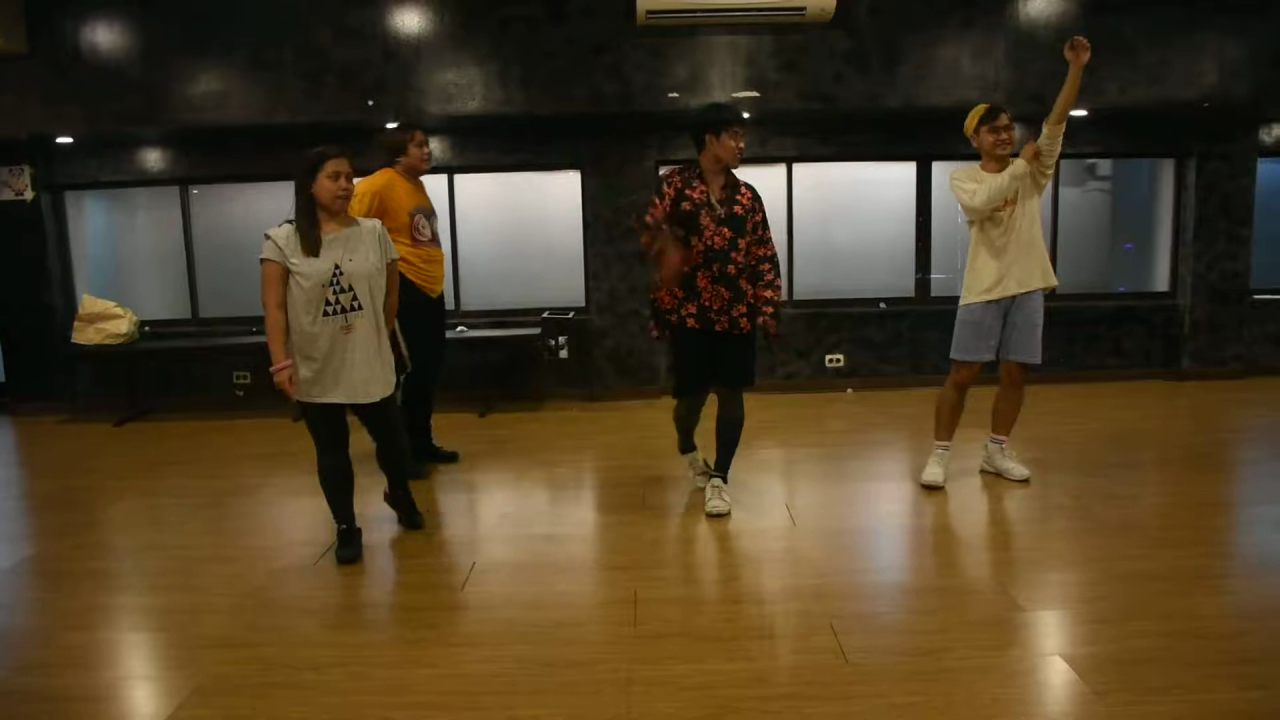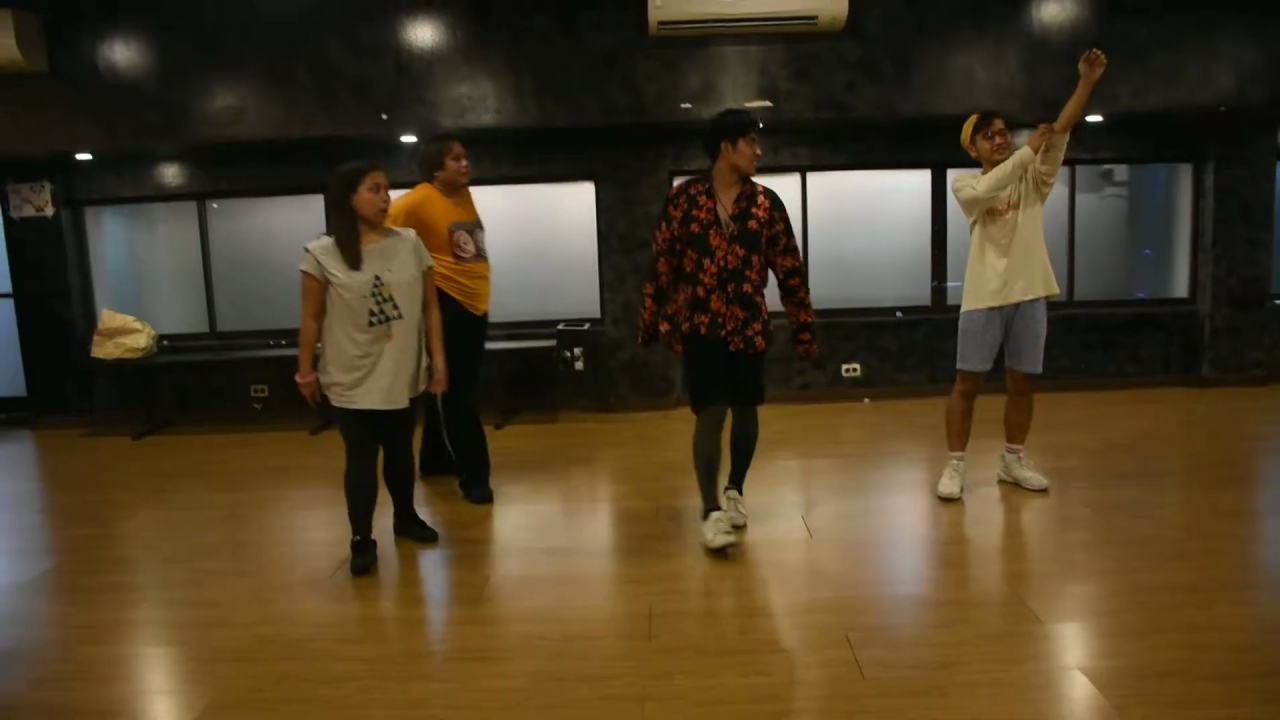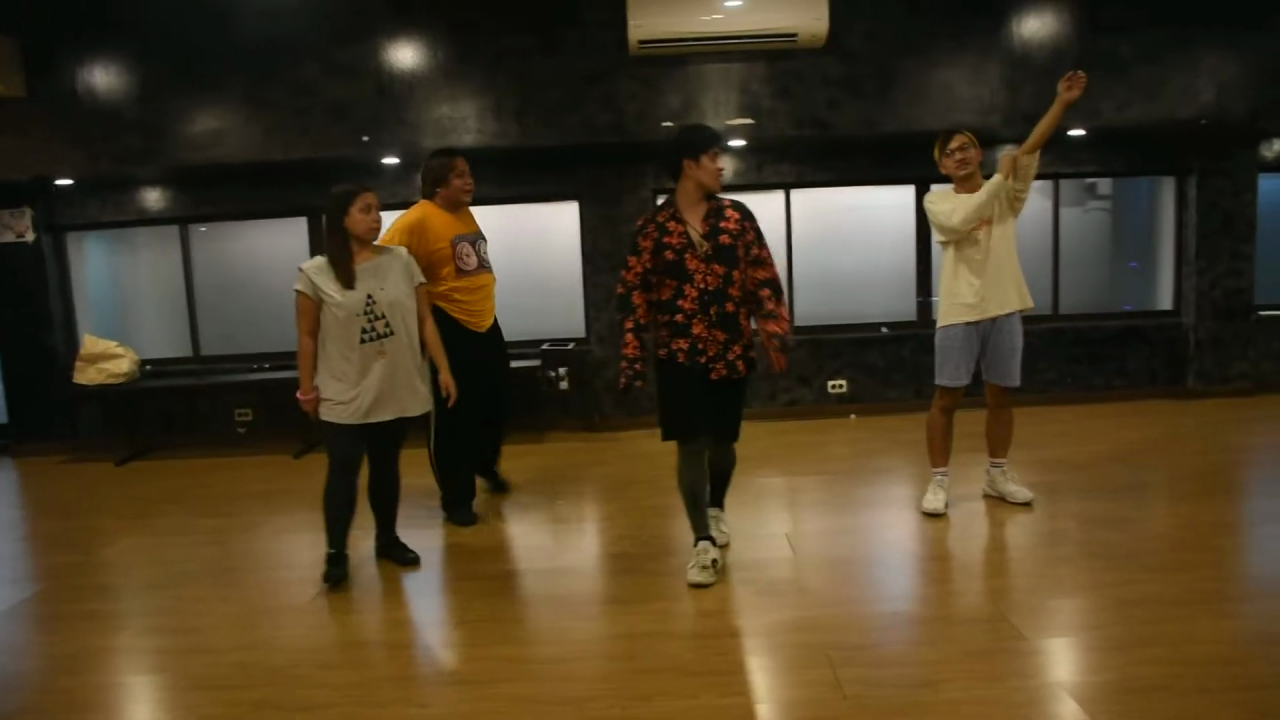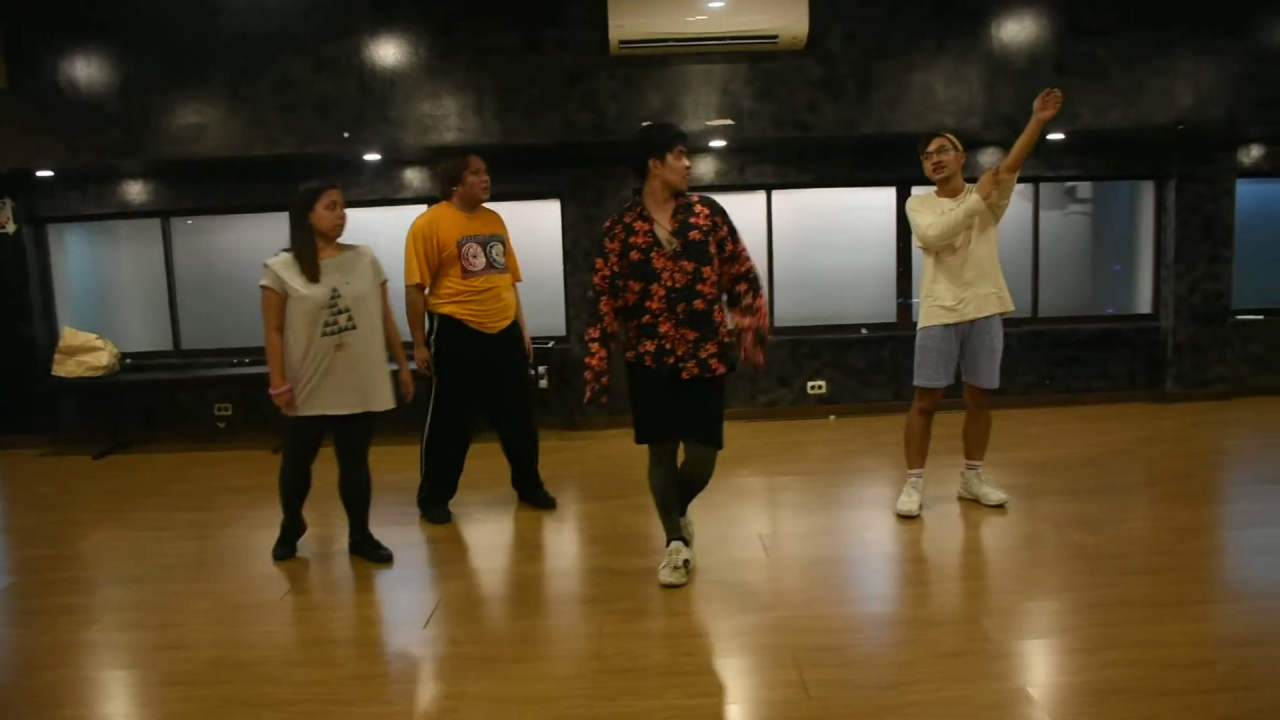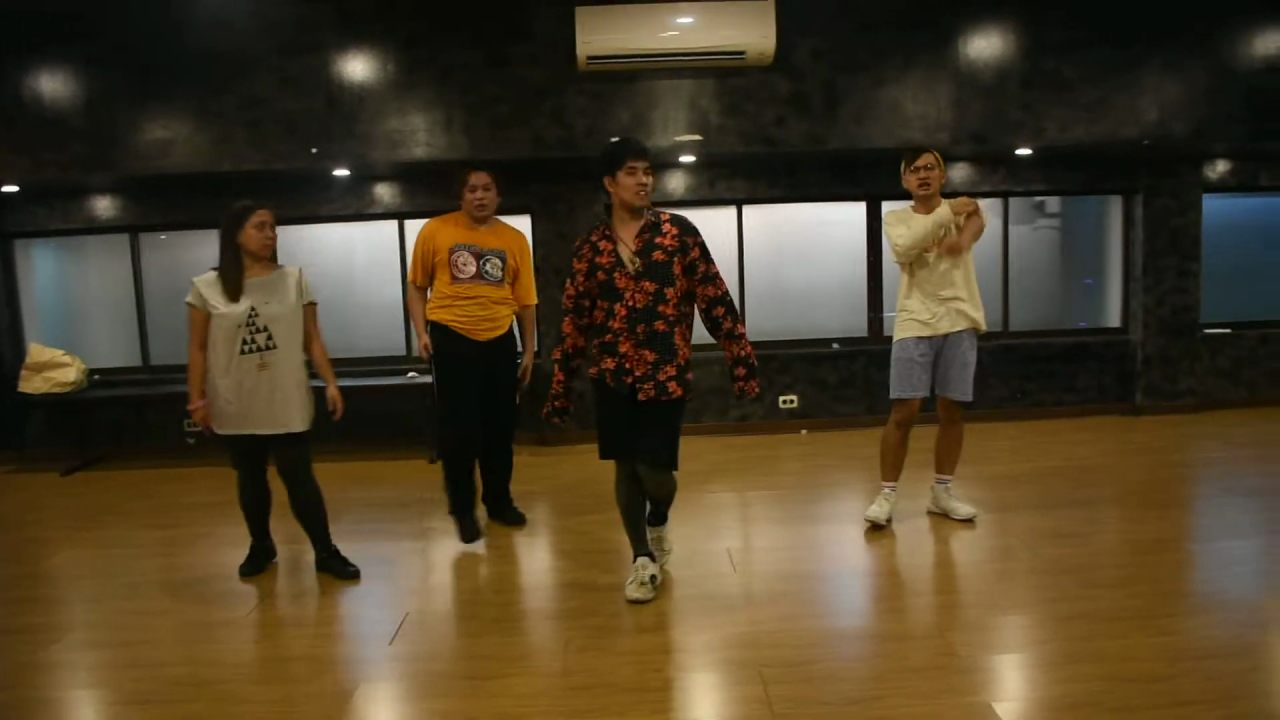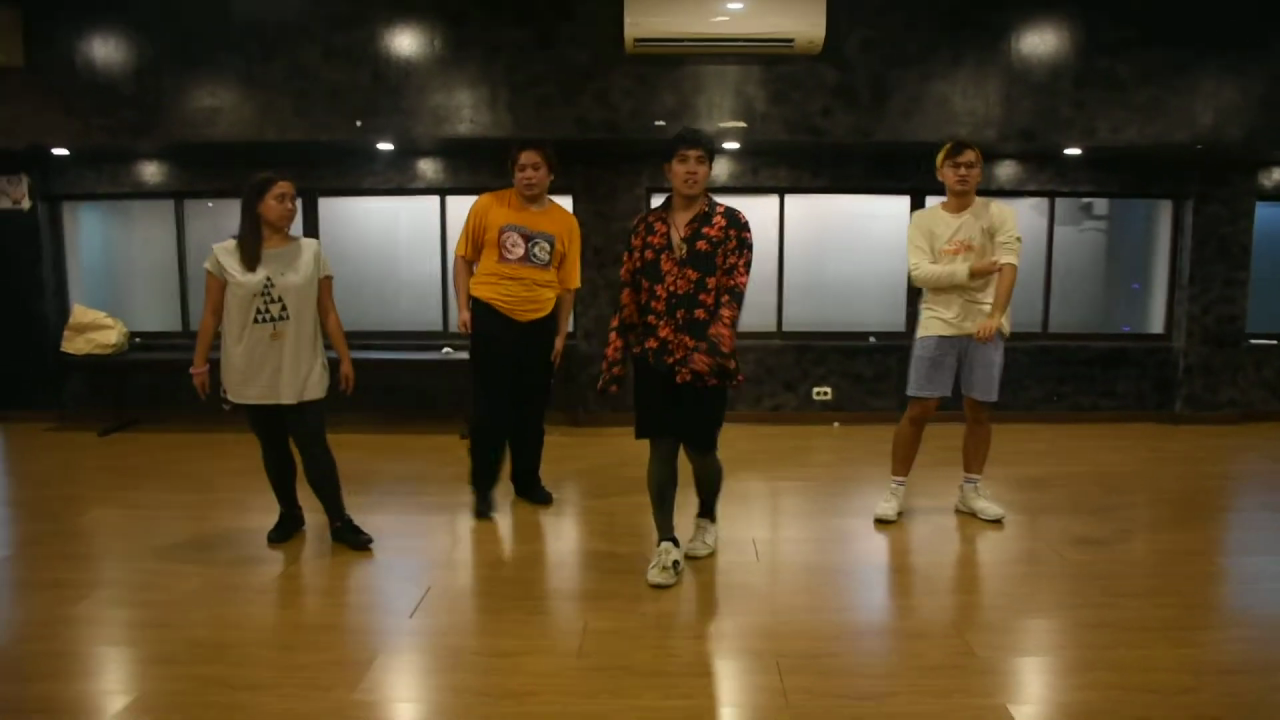
dt=0.4s
person 1, frame 1
left shoulder: (745, 194)
right shoulder: (675, 184)
left elbow: (765, 256)
right elbow: (654, 231)
left wrist: (768, 303)
right wrist: (668, 253)
left hip: (737, 312)
right hip: (687, 311)
left knee: (732, 394)
right knee: (691, 394)
left ankle: (718, 479)
right ankle: (686, 447)
person 1, frame 2
left shoulder: (767, 204)
right shoulder: (684, 198)
left elbow: (789, 268)
right elbow: (665, 262)
left wrist: (803, 328)
right wrist: (653, 317)
left hip: (749, 326)
right hip: (701, 327)
left knee: (744, 410)
right knee: (710, 415)
left ankle: (734, 490)
right ankle: (712, 512)
person 1, frame 3
left shoulder: (738, 217)
right shoulder: (652, 227)
left elbow: (765, 277)
right elbow: (634, 292)
left wrist: (774, 330)
right wrist: (632, 355)
left hip: (731, 353)
right hip: (679, 356)
left knee: (723, 444)
right knee: (691, 446)
left ankle: (715, 507)
right ankle: (704, 543)
person 1, frame 4
left shoulder: (709, 213)
right shoulder: (620, 228)
left elbow: (741, 275)
right elbow: (604, 299)
left wrist: (753, 326)
right wrist: (597, 364)
left hip: (704, 356)
right hip: (648, 358)
left knee: (703, 455)
right knee: (661, 450)
left ankle: (679, 510)
right ankle: (675, 543)
person 1, frame 5
left shoulder: (679, 231)
right shoulder: (590, 246)
left elbow: (714, 298)
right elbow: (574, 317)
left wrist: (741, 358)
right wrist: (559, 384)
left hip: (665, 373)
right hip: (611, 375)
left knee: (656, 469)
right knee: (626, 466)
left ankle: (658, 522)
right ankle: (643, 559)
person 1, frame 6
left shoulder: (731, 223)
right shoulder: (646, 225)
left elbow: (733, 292)
right elbow: (629, 294)
left wrist: (715, 345)
right wrist: (615, 355)
left hip: (706, 358)
right hip: (654, 357)
left knee: (700, 449)
right knee: (661, 447)
left ankle: (707, 519)
right ankle: (666, 544)
person 2, frame 1
left shoulder: (1033, 172)
right shoulder: (963, 177)
left elbow: (1055, 124)
right elbow: (980, 202)
left wrist: (1077, 68)
right wrist: (1020, 165)
left hip: (1027, 287)
right hip: (983, 289)
left knee: (1014, 374)
right knee: (963, 374)
left ankle: (996, 451)
right ankle: (940, 454)
person 2, frame 2
left shoulder: (1034, 179)
right shoulder: (965, 184)
left elbow: (1061, 132)
right elbow: (987, 190)
left wrist: (1087, 81)
right wrist: (1028, 149)
left hip: (1030, 294)
right hip: (984, 297)
left knee: (1021, 383)
right knee: (968, 383)
left ankle: (1013, 461)
right ankle: (955, 466)
person 2, frame 3
left shoulder: (1008, 191)
right shoulder: (936, 201)
left elbow: (1030, 149)
right elbow: (959, 222)
left wrist: (1061, 102)
right wrist: (999, 177)
left hip: (1004, 308)
right hip: (958, 312)
left knee: (1000, 396)
right knee: (947, 398)
left ankle: (998, 475)
right ankle: (939, 481)
person 2, frame 4
left shoulder: (990, 196)
right shoulder: (918, 205)
left elbow: (1011, 167)
right elbow: (934, 237)
left wrist: (1037, 122)
right wrist: (976, 199)
left hip: (985, 311)
right hip: (940, 313)
left knee: (979, 398)
right knee: (926, 399)
left ankle: (972, 478)
right ankle: (913, 483)
person 2, frame 5
left shoulder: (960, 210)
right shoulder: (894, 219)
left elbow: (974, 224)
right elbow: (904, 248)
left wrist: (960, 240)
right wrist: (948, 212)
left hip: (959, 323)
right hip: (914, 326)
left knee: (951, 411)
right knee: (903, 413)
left ankle: (942, 491)
right ankle: (887, 494)
person 2, frame 6
left shoulder: (997, 214)
right shoulder: (922, 220)
left elbow: (1007, 266)
right elbow: (919, 273)
left wrist: (997, 314)
right wrist: (969, 270)
left hip: (983, 327)
right hip: (937, 326)
left knee: (979, 412)
right knee: (917, 411)
left ankle: (971, 491)
right ankle: (896, 490)
person 3, frame 1
left shoulder: (374, 233)
right shoulder: (282, 242)
left elbow: (390, 295)
right elbow: (274, 307)
right wrist: (281, 362)
left hip: (370, 364)
right hip: (315, 369)
left knee: (391, 436)
right knee: (331, 449)
left ankle: (400, 495)
right ankle: (347, 529)
person 3, frame 2
left shoulder: (409, 243)
right shoulder: (322, 254)
left elbow: (429, 304)
right elbow: (312, 318)
left wrist: (437, 357)
right wrist: (306, 372)
left hip: (402, 372)
right hip: (351, 377)
left knee: (400, 450)
right knee: (360, 457)
left ankle: (406, 516)
right ankle: (362, 540)
person 3, frame 3
left shoulder: (401, 262)
right shoulder: (315, 274)
left elbow: (424, 321)
right elbow: (308, 336)
left wrist: (443, 369)
right wrist: (307, 389)
left hip: (396, 389)
right hip: (343, 395)
left knee: (386, 467)
right knee: (343, 471)
left ankle: (387, 539)
right ankle: (336, 554)
person 3, frame 4
left shoulder: (364, 260)
right shoulder: (280, 269)
left elbow: (385, 319)
right elbow: (274, 332)
left wrist: (403, 365)
right wrist: (278, 383)
left hip: (360, 385)
right hip: (309, 388)
left knee: (355, 462)
right knee: (297, 461)
left ankle: (360, 536)
right ankle: (291, 525)
person 3, frame 5
left shoulder: (293, 279)
right shoulder: (206, 288)
left elbow: (312, 339)
right elbow: (198, 349)
left wrist: (331, 384)
right wrist: (197, 397)
left hip: (287, 404)
right hip: (236, 407)
left knee: (299, 477)
right knee: (250, 479)
left ankle: (325, 552)
right ankle: (261, 546)
person 3, frame 6
left shoulder: (311, 252)
right shoulder: (225, 255)
left elbow: (327, 311)
right elbow: (212, 315)
left wrist: (345, 358)
right wrist: (200, 364)
left hip: (302, 372)
right hip: (252, 375)
left knee: (313, 446)
right knee: (273, 447)
left ankle: (339, 521)
right ankle: (290, 513)
person 4, frame 1
left shoulder: (417, 185)
right shoulder: (379, 186)
left hip: (431, 291)
right hip: (402, 291)
left knee: (427, 372)
right knee: (414, 373)
left ankle: (420, 444)
right ankle: (404, 448)
person 4, frame 2
left shoulder: (464, 195)
right shoulder: (417, 203)
left hip: (476, 307)
right hip: (445, 307)
left knee: (459, 392)
right knee: (456, 395)
left ankle: (435, 459)
right ankle: (473, 476)
person 4, frame 3
left shoulder: (464, 212)
right shoulder: (417, 220)
left hip: (485, 326)
right hip: (447, 328)
left knee: (496, 403)
right knee: (453, 416)
left ankle: (483, 464)
right ankle: (457, 498)
person 4, frame 4
left shoulder: (495, 220)
right shoulder: (430, 223)
right elbow: (416, 288)
left wrist: (523, 330)
right wrist: (420, 344)
left hip: (504, 332)
right hip: (457, 332)
left knee: (518, 414)
right knee: (450, 420)
left ankle: (529, 485)
right ankle: (434, 497)
person 4, frame 5
left shoulder: (514, 239)
right shoulder: (435, 230)
left elbow: (525, 300)
right elbow: (417, 286)
left wrist: (528, 349)
right wrist: (422, 331)
left hip: (499, 342)
right hip: (451, 338)
left knee: (500, 426)
right knee: (459, 425)
left ankle: (499, 501)
right ankle: (464, 509)
person 4, frame 6
left shoulder: (566, 222)
right shoulder: (487, 206)
left elbow: (566, 284)
right elbow: (464, 259)
left wrist: (561, 333)
right wrist: (463, 308)
left hip: (539, 324)
right hip: (490, 317)
left knee: (531, 407)
right knee: (490, 404)
left ankle: (527, 481)
right ankle: (483, 486)
